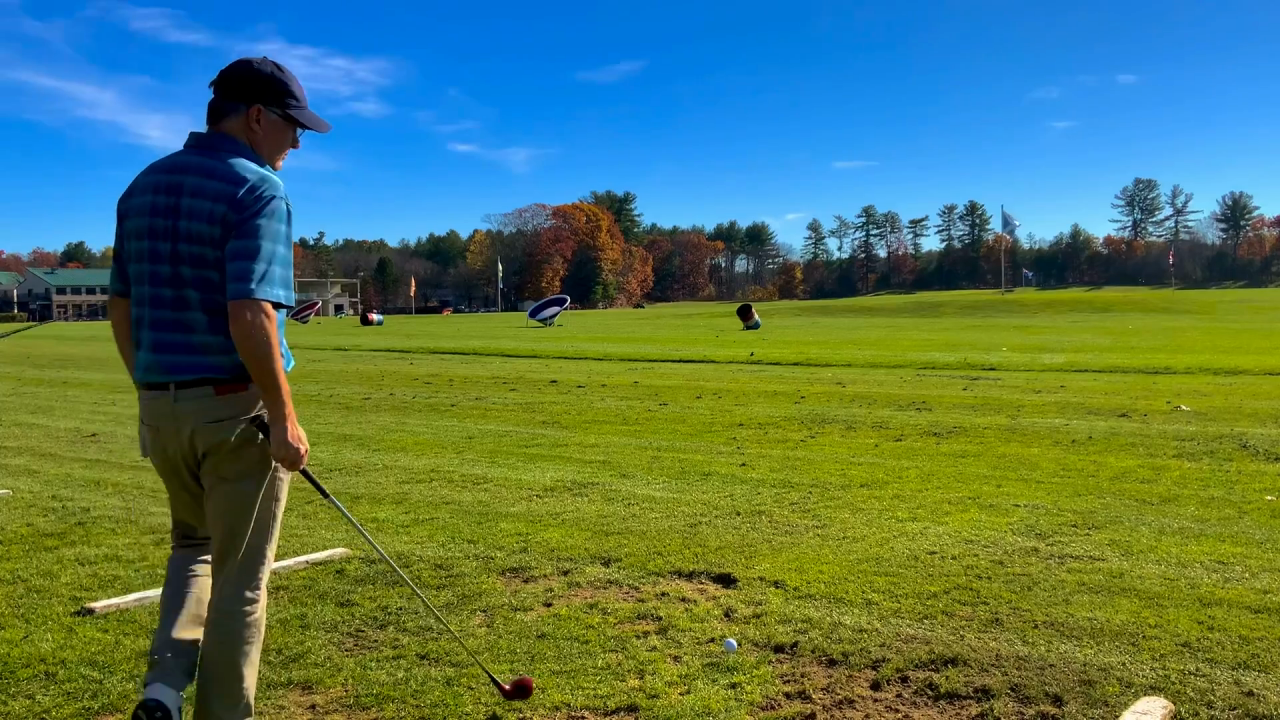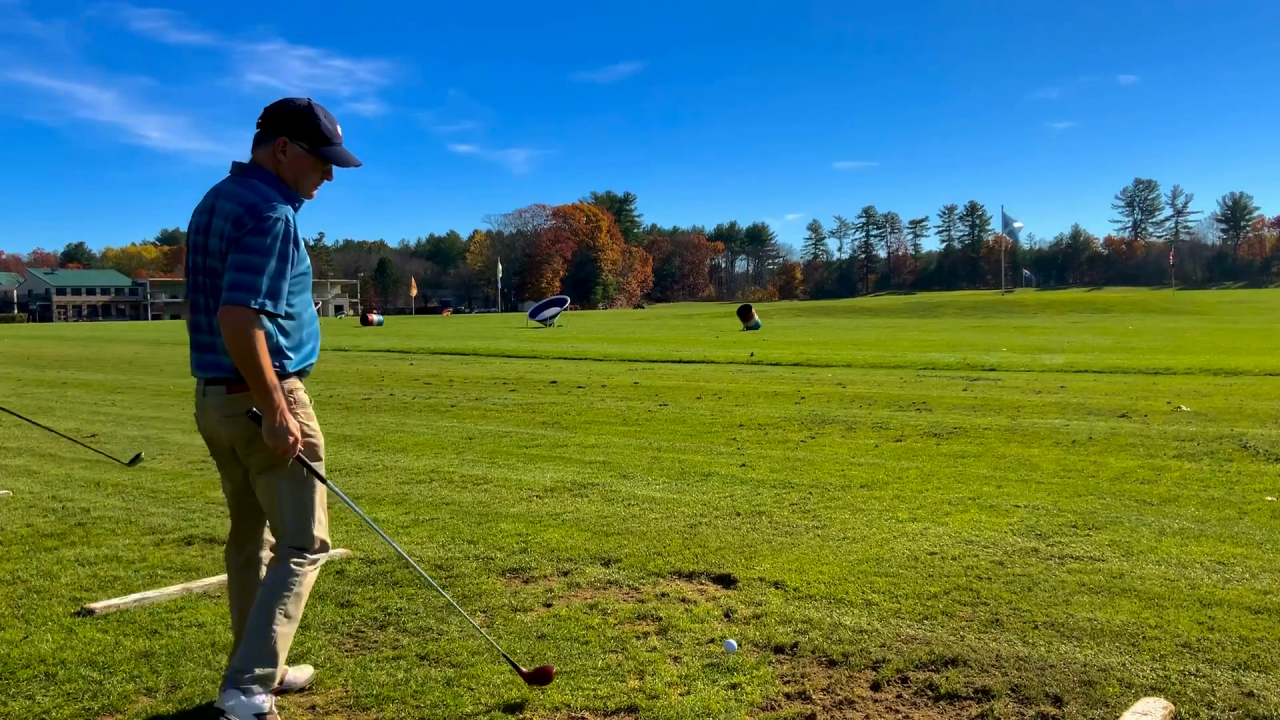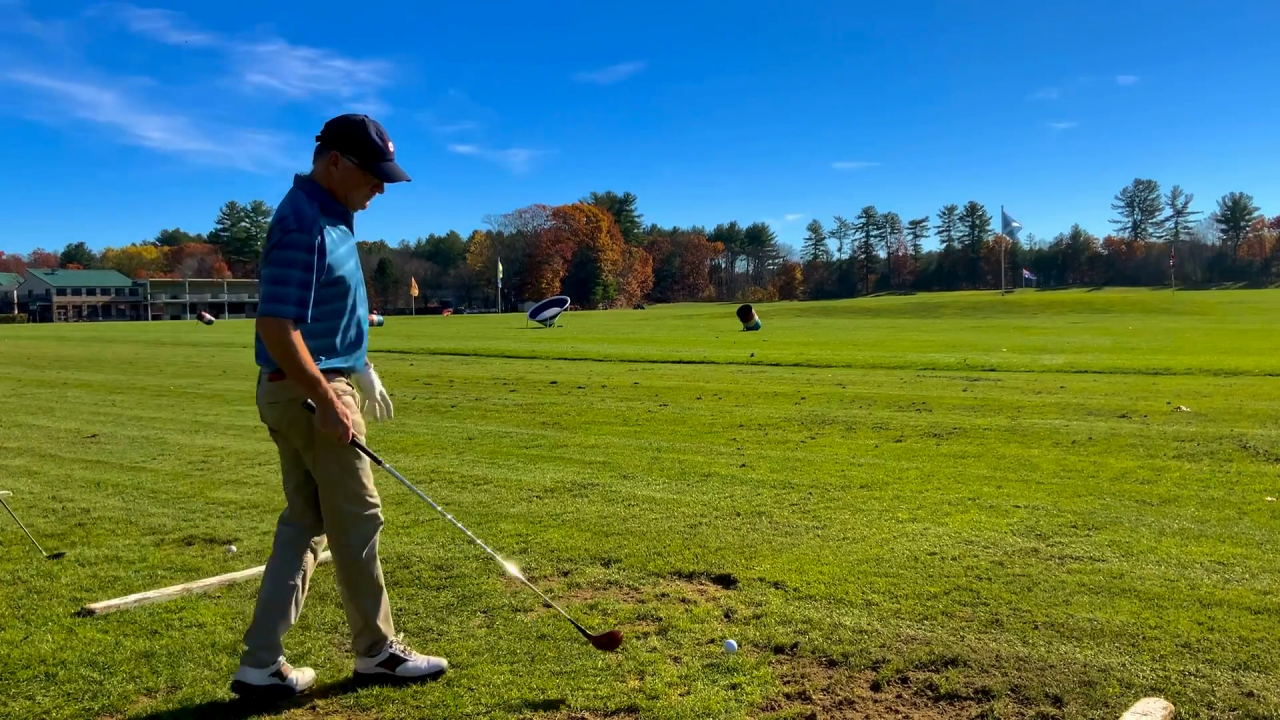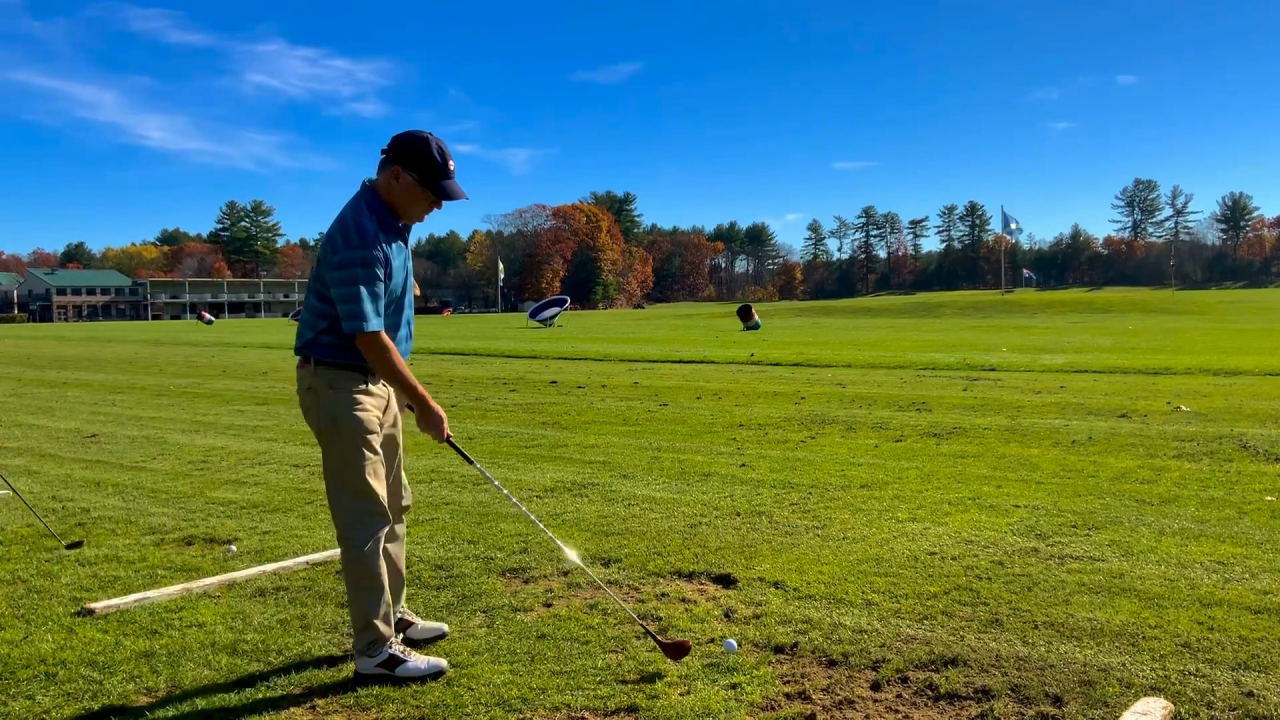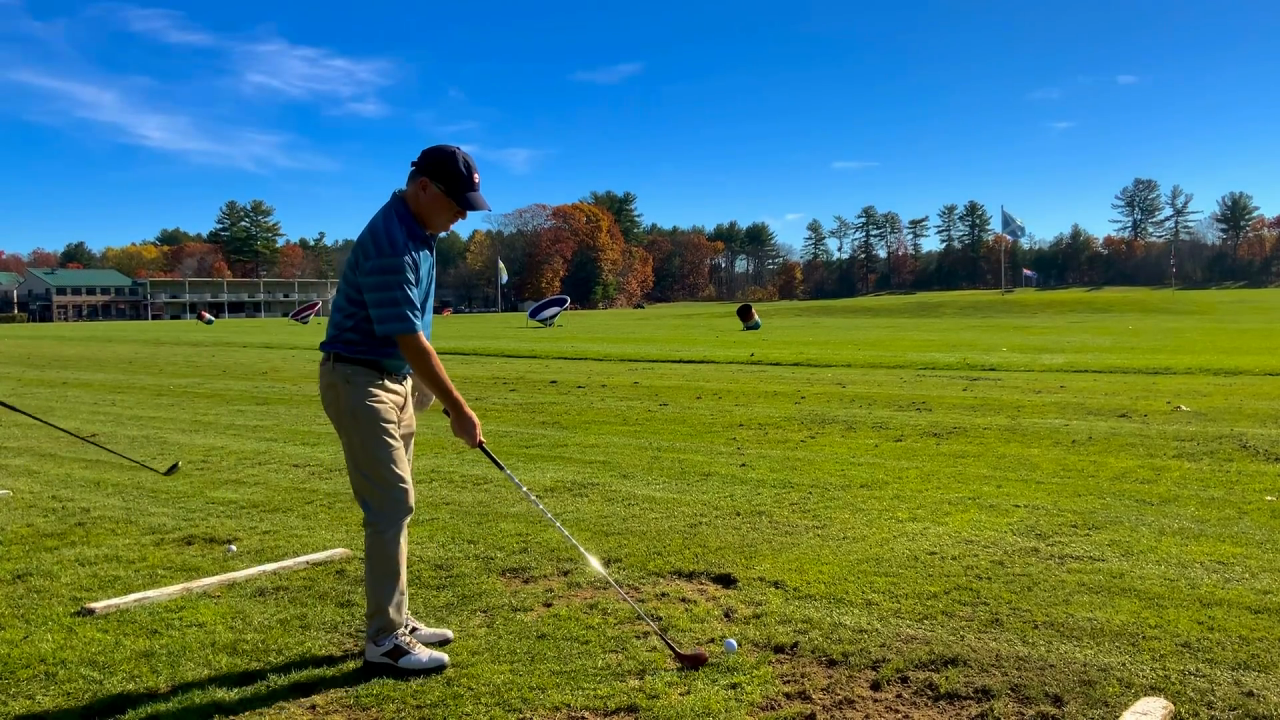
dt=0.5s
person 1, frame 1
left shoulder: (143, 186)
right shoulder: (257, 190)
left elbow: (122, 308)
right elbow: (250, 318)
right wrist: (285, 418)
left hip: (161, 408)
right hip: (237, 408)
left knee: (195, 547)
right knee: (240, 581)
person 1, frame 2
left shoulder: (216, 201)
right shoulder: (269, 213)
right elbow: (238, 321)
right wrist: (276, 410)
left hip: (217, 398)
right hip: (262, 399)
left knee: (251, 536)
right knee: (303, 545)
person 1, frame 3
left shoulder: (328, 215)
right shoulder: (305, 225)
right elbow: (275, 327)
left wrist: (361, 371)
right wrist: (330, 402)
left hip: (304, 391)
right hip: (311, 395)
left knee: (304, 521)
right knee: (356, 522)
left ankle: (261, 661)
right ankle: (376, 651)
person 1, frame 4
left shoulder: (392, 222)
right shoulder: (359, 237)
right elbow: (369, 339)
left wrist: (404, 389)
right wrist: (424, 404)
left hip: (376, 383)
right hip: (341, 385)
left knee: (391, 509)
right knee: (365, 517)
left ankle: (390, 617)
right ankle: (375, 649)
person 1, frame 5
left shoulder: (419, 231)
right shoulder: (390, 245)
right elbow: (410, 341)
left wrist: (421, 379)
right wrist: (459, 409)
left hip: (393, 380)
right hip: (358, 381)
left knee: (395, 502)
right knee: (391, 503)
left ankle: (393, 622)
right ankle: (383, 638)
